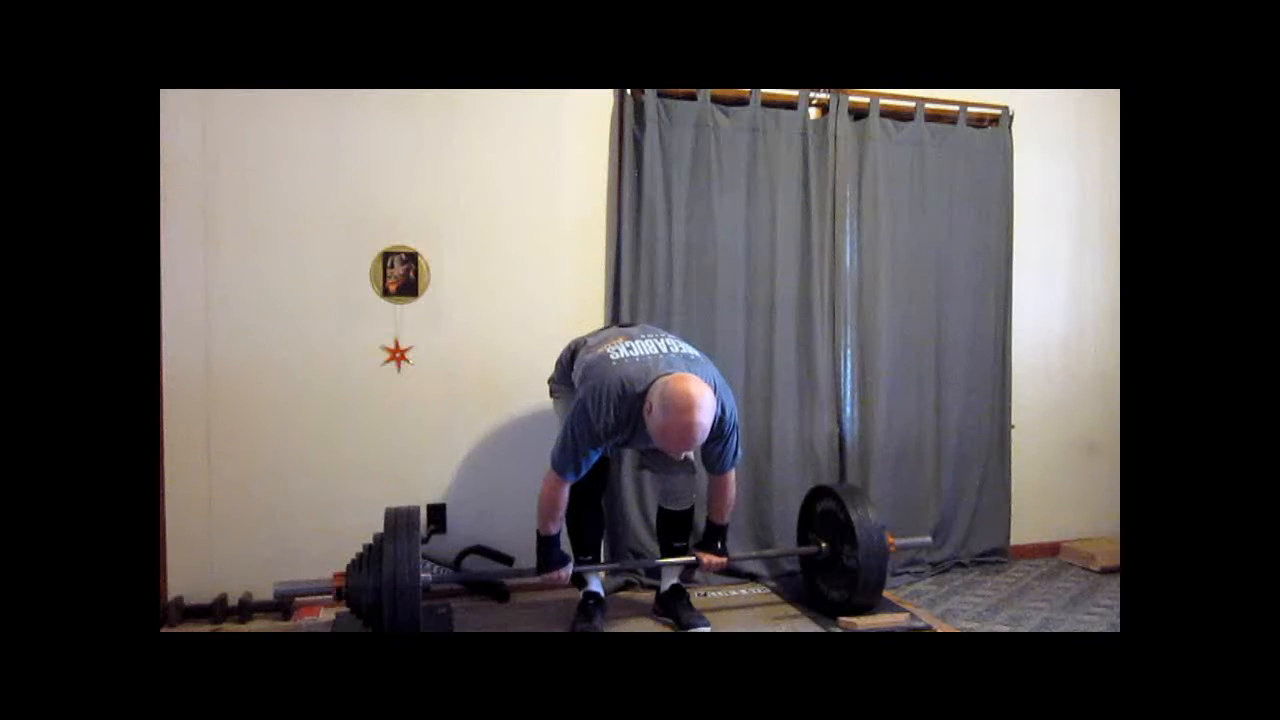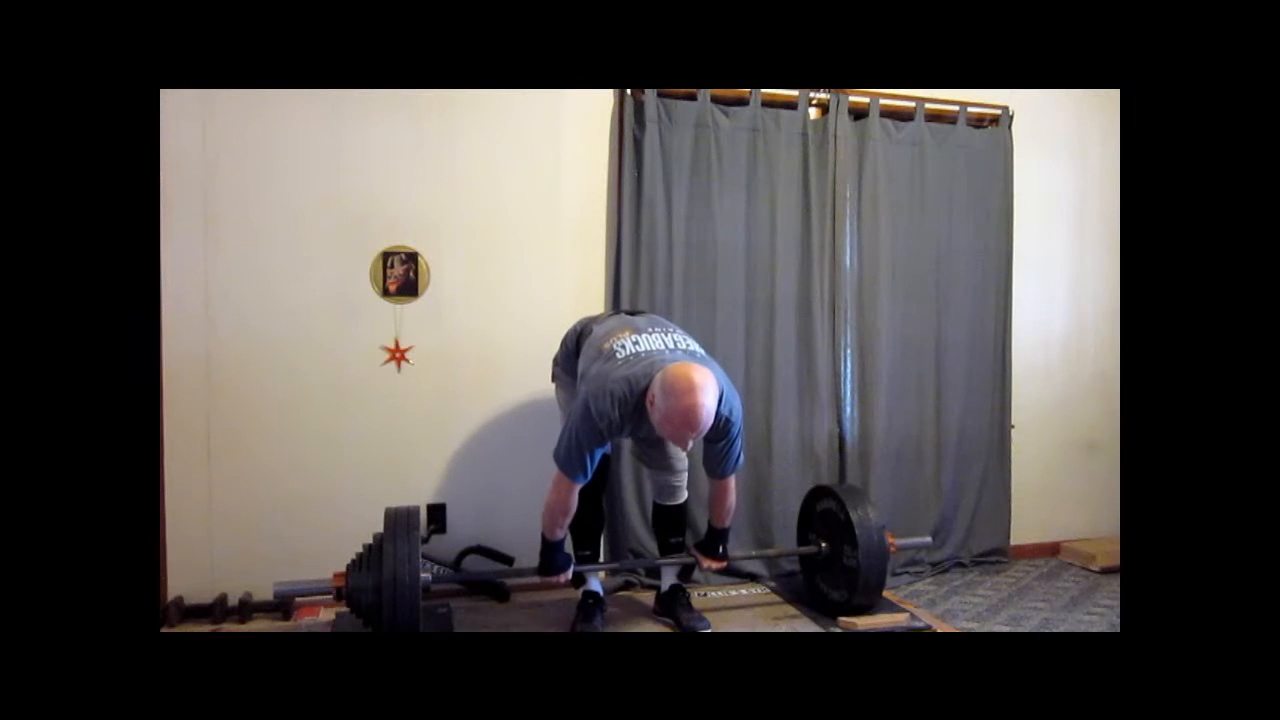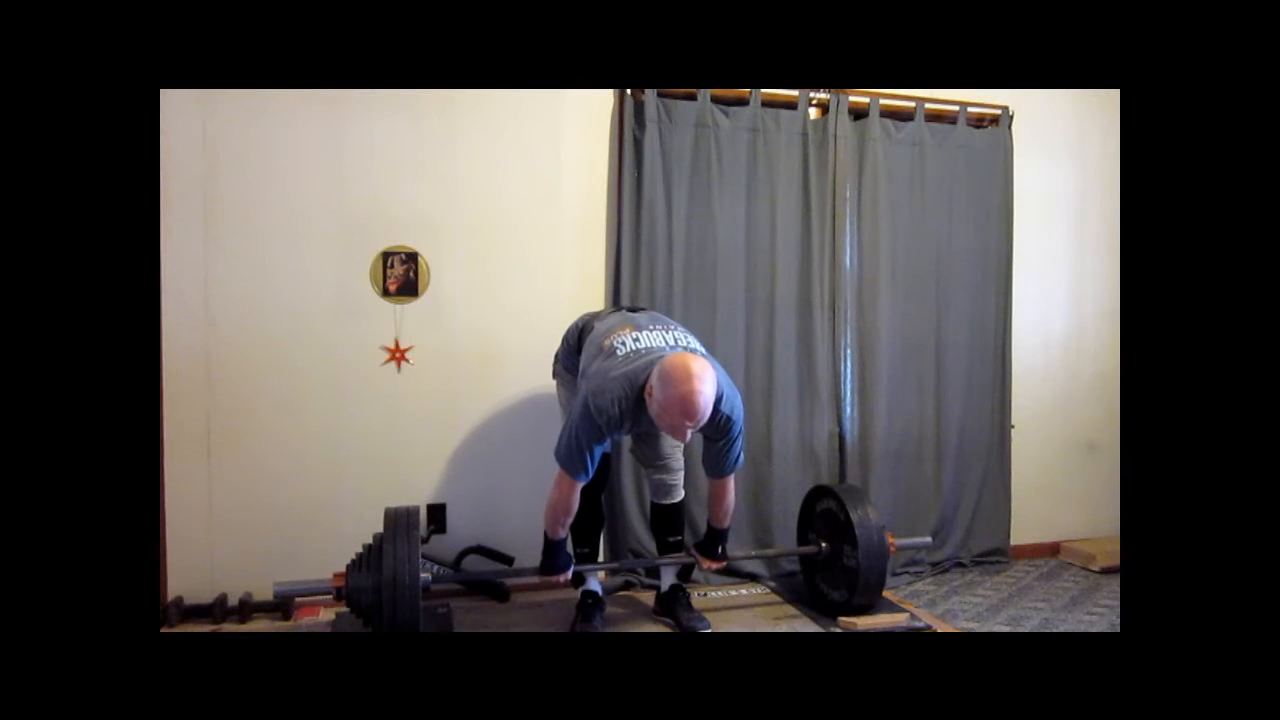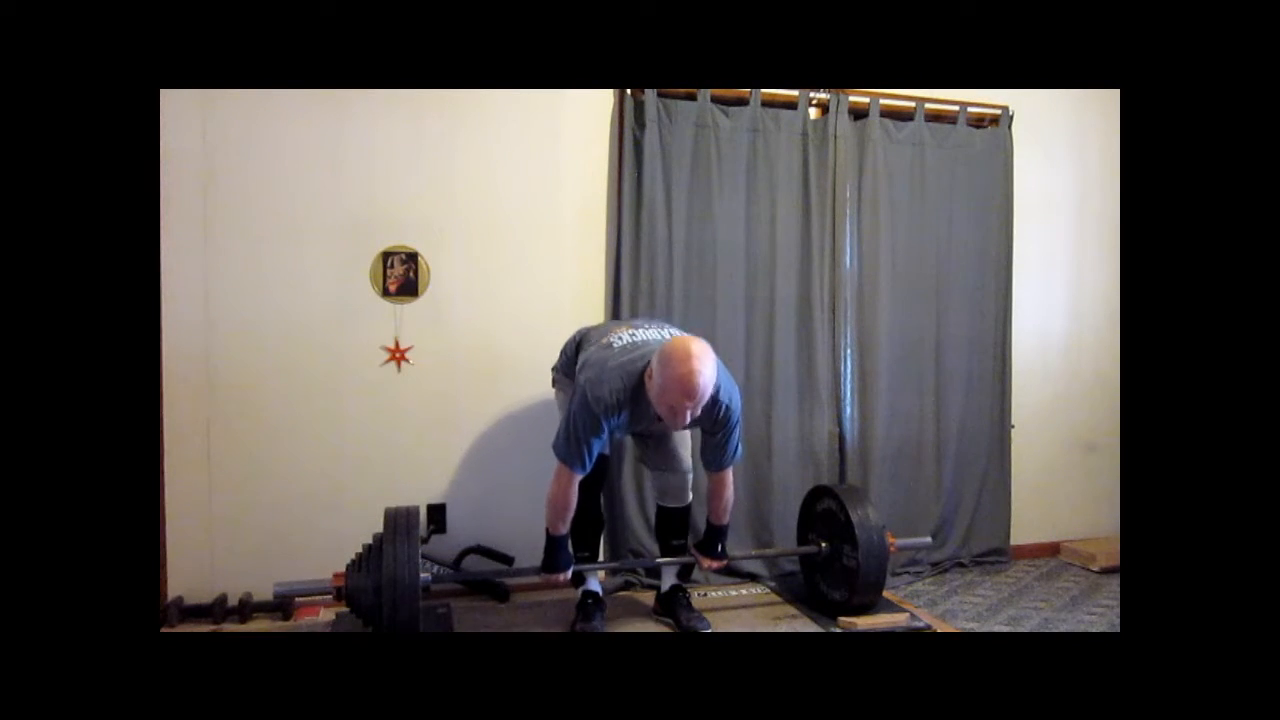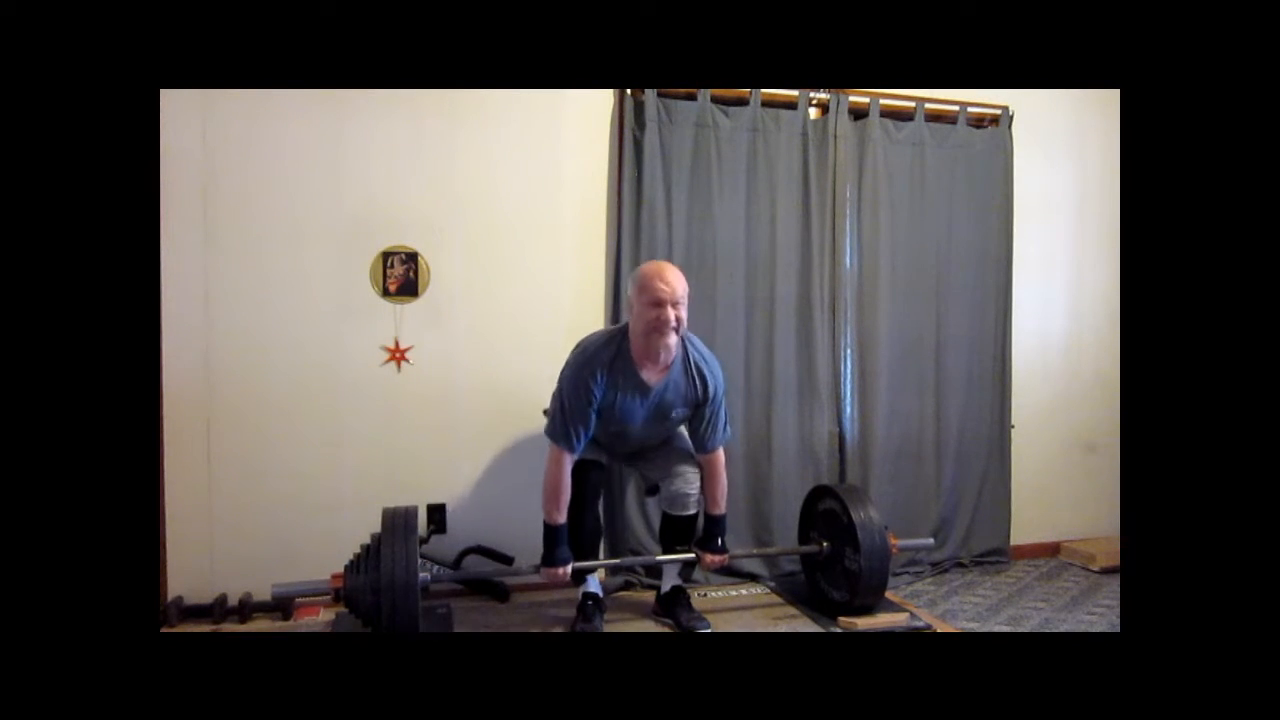
dt=0.4s
person 1, frame 1
left shoulder: (718, 402)
right shoulder: (598, 404)
left elbow: (722, 476)
right elbow: (557, 482)
left wrist: (714, 540)
right wrist: (549, 552)
right hip: (576, 378)
left knee: (680, 478)
right knee: (586, 481)
left ankle: (671, 590)
right ankle: (591, 592)
person 1, frame 2
left shoulder: (725, 404)
right shoulder: (604, 401)
left elbow: (723, 481)
right elbow: (566, 485)
left wrist: (715, 543)
right wrist: (552, 554)
left knee: (672, 476)
right knee: (589, 480)
left ankle: (671, 590)
right ankle: (590, 591)
person 1, frame 3
left shoulder: (725, 403)
right shoulder: (604, 398)
left elbow: (722, 480)
right elbow: (568, 484)
left wrist: (715, 543)
right wrist: (554, 553)
right hip: (580, 353)
left knee: (669, 476)
right knee: (590, 477)
left ankle: (670, 590)
right ankle: (590, 591)
person 1, frame 4
left shoulder: (724, 393)
right shoulder: (600, 390)
left elbow: (720, 474)
right elbow: (568, 478)
left wrist: (714, 542)
right wrist: (556, 552)
left knee: (677, 476)
right knee: (588, 480)
left ankle: (671, 591)
right ankle: (590, 593)
person 1, frame 5
left shoulder: (703, 368)
right shoulder: (591, 361)
left elbow: (712, 455)
right elbow: (562, 457)
left wrist: (715, 534)
right wrist: (554, 545)
left hip: (658, 438)
right hip: (592, 439)
left knee: (687, 482)
right knee: (583, 485)
left ankle: (671, 591)
right ankle: (589, 594)
